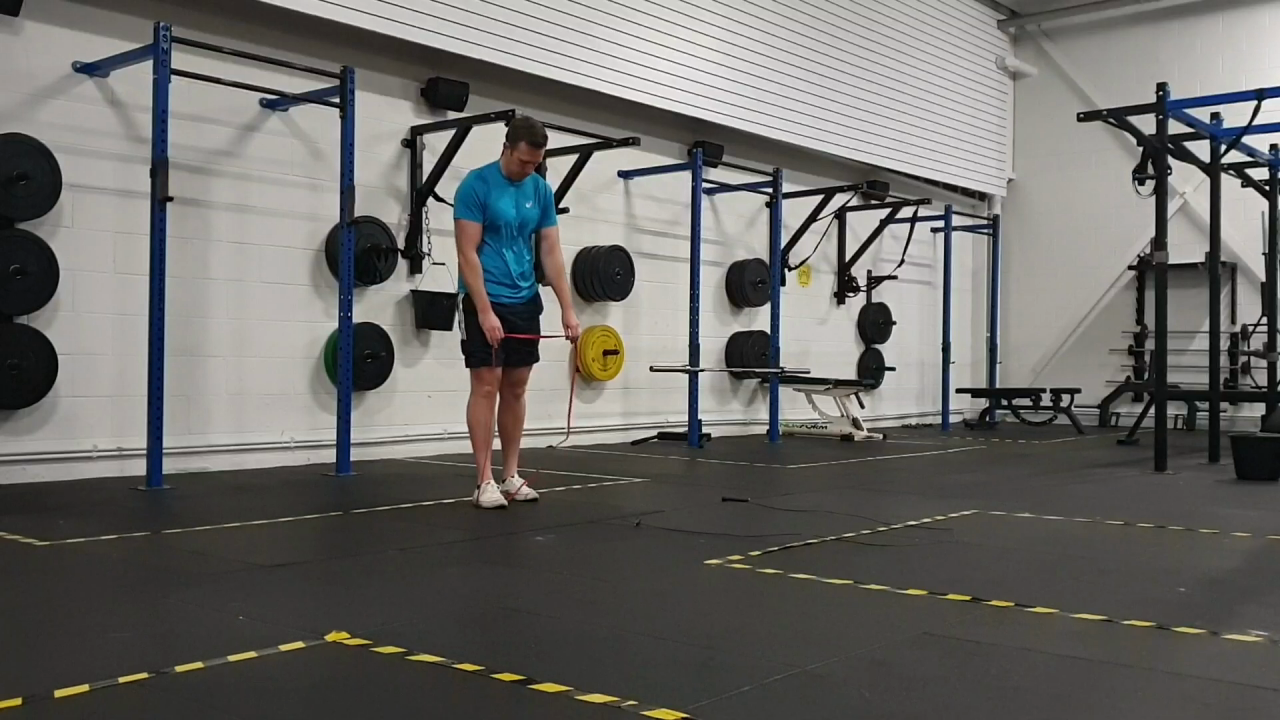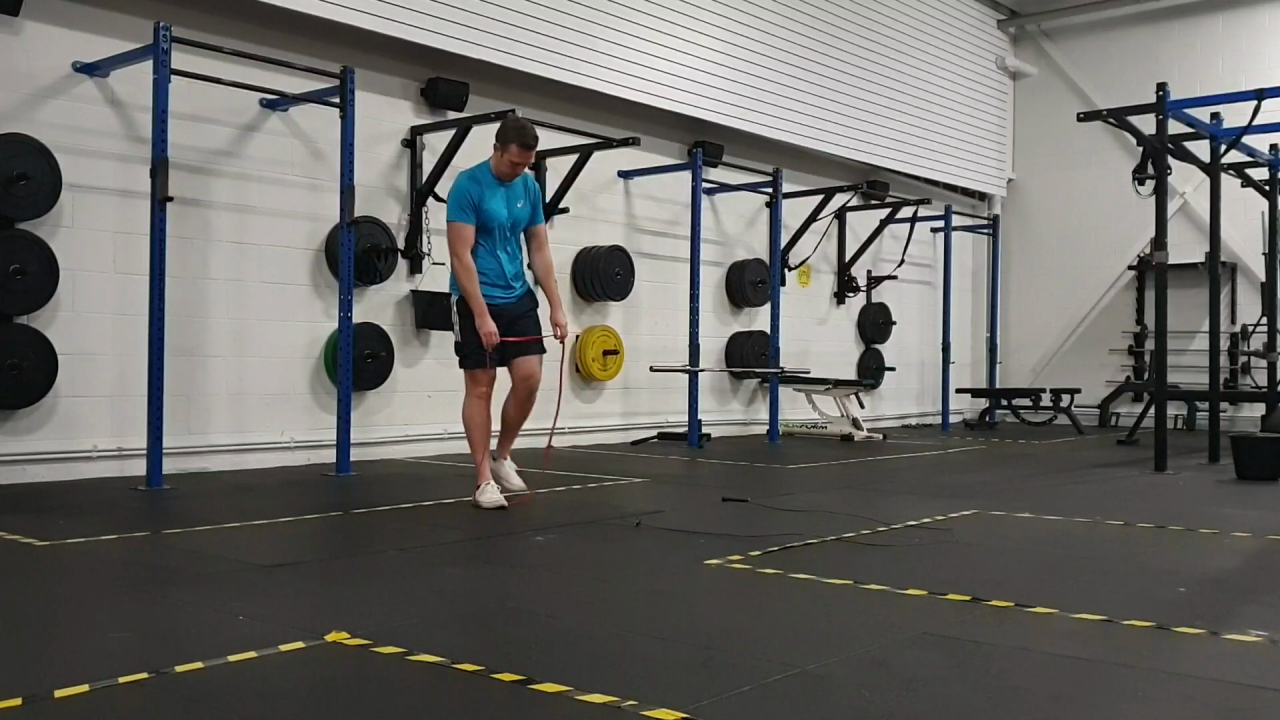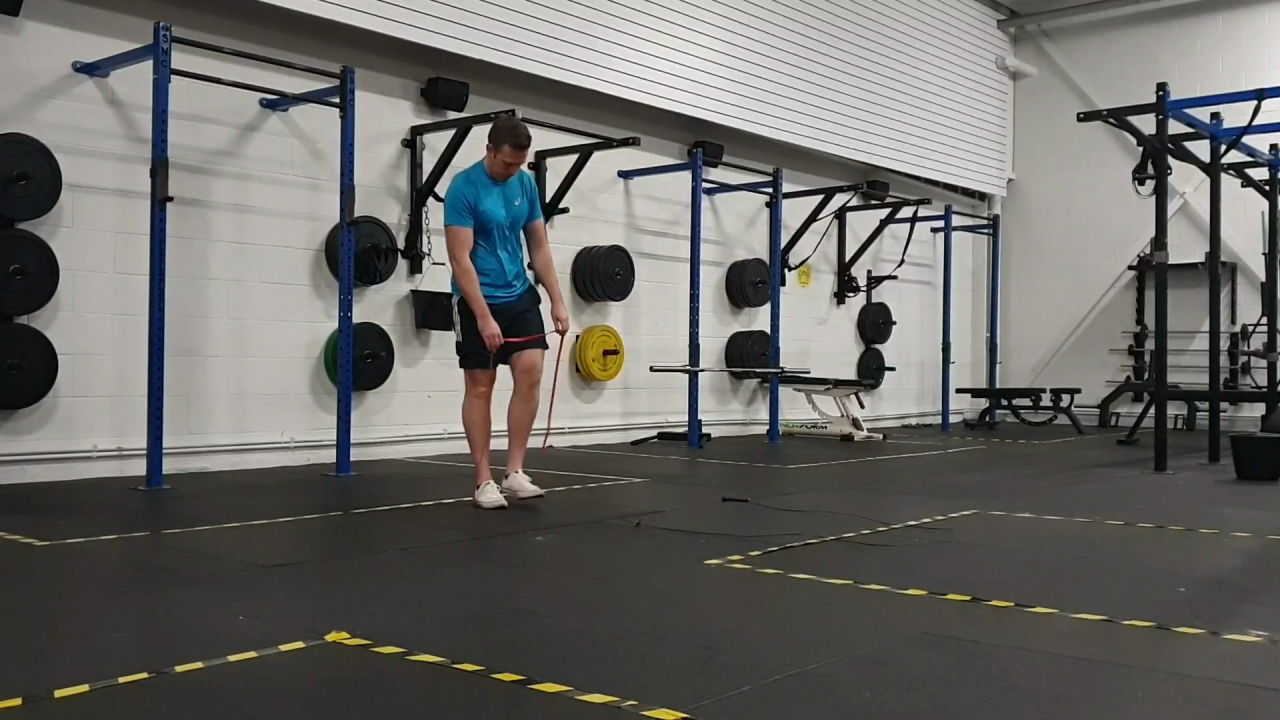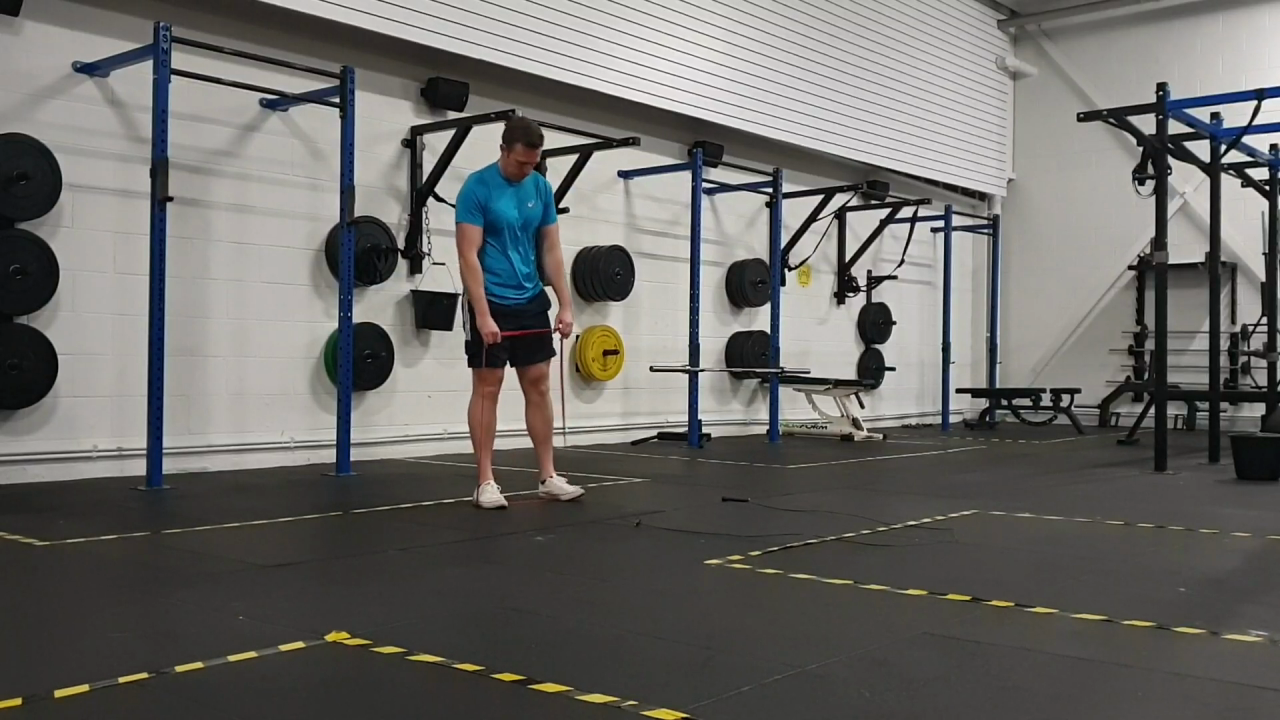
dt=0.4s
person 1, frame 1
left shoulder: (541, 190)
right shoulder: (476, 185)
left elbow: (551, 252)
right elbow: (467, 253)
left wrist: (568, 310)
right wrist: (485, 310)
left hip: (525, 301)
right hip: (484, 300)
left knee: (515, 388)
right knee: (487, 385)
left ankle: (511, 475)
right ankle: (485, 481)
person 1, frame 2
left shoulder: (530, 188)
right shoulder: (468, 186)
left elbow: (540, 251)
right elbow: (461, 255)
left wrist: (556, 307)
right wrist: (482, 315)
left hip: (518, 298)
right hip: (476, 300)
left knee: (529, 378)
right knee: (480, 387)
left ankle: (503, 456)
right ankle: (485, 480)
person 1, frame 3
left shoulder: (526, 185)
right shoulder: (463, 188)
left elbow: (539, 247)
right elbow: (460, 259)
left wrist: (557, 300)
right wrist: (484, 317)
left hip: (520, 295)
right hip: (477, 300)
left knee: (531, 374)
right knee: (480, 386)
left ankle: (515, 470)
right ankle: (484, 480)
person 1, frame 4
left shoulder: (541, 188)
right shoulder: (477, 188)
left elbow: (551, 251)
right elbow: (469, 256)
left wrist: (565, 305)
right wrist: (483, 314)
left hip: (531, 300)
right hip: (490, 301)
left knee: (538, 386)
right knee: (488, 386)
left ankle: (548, 476)
right ankle: (485, 481)
